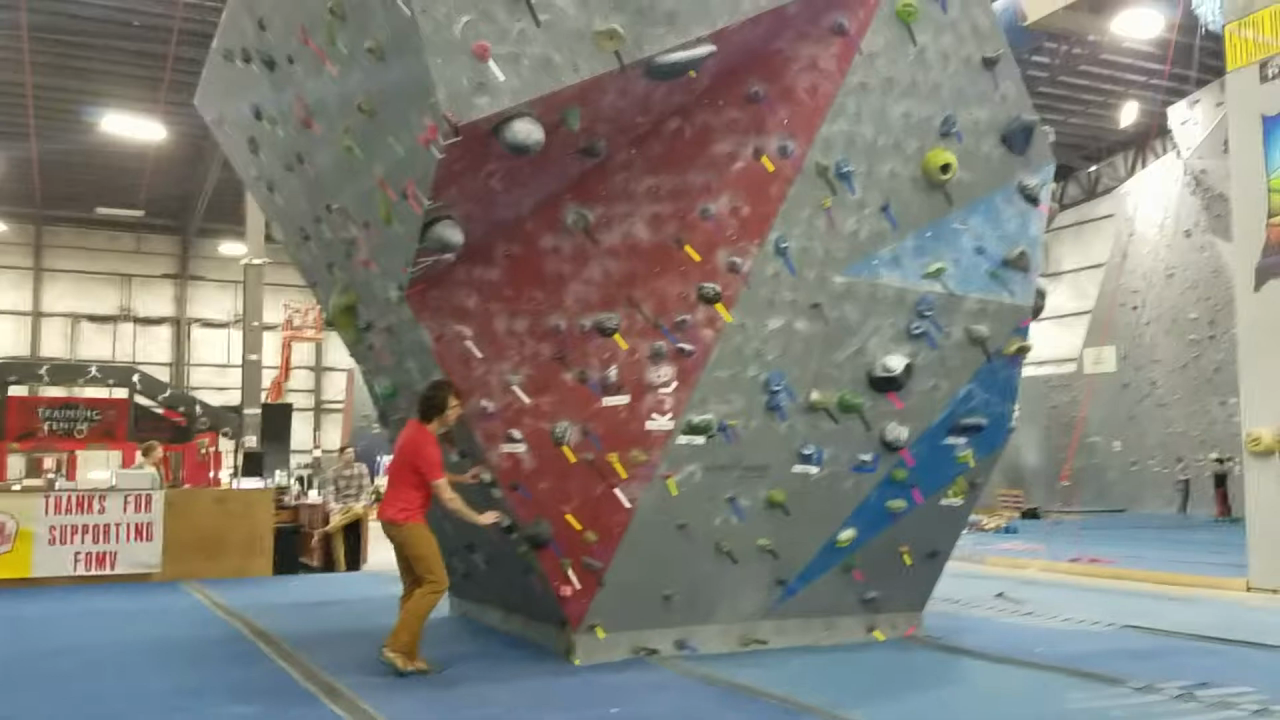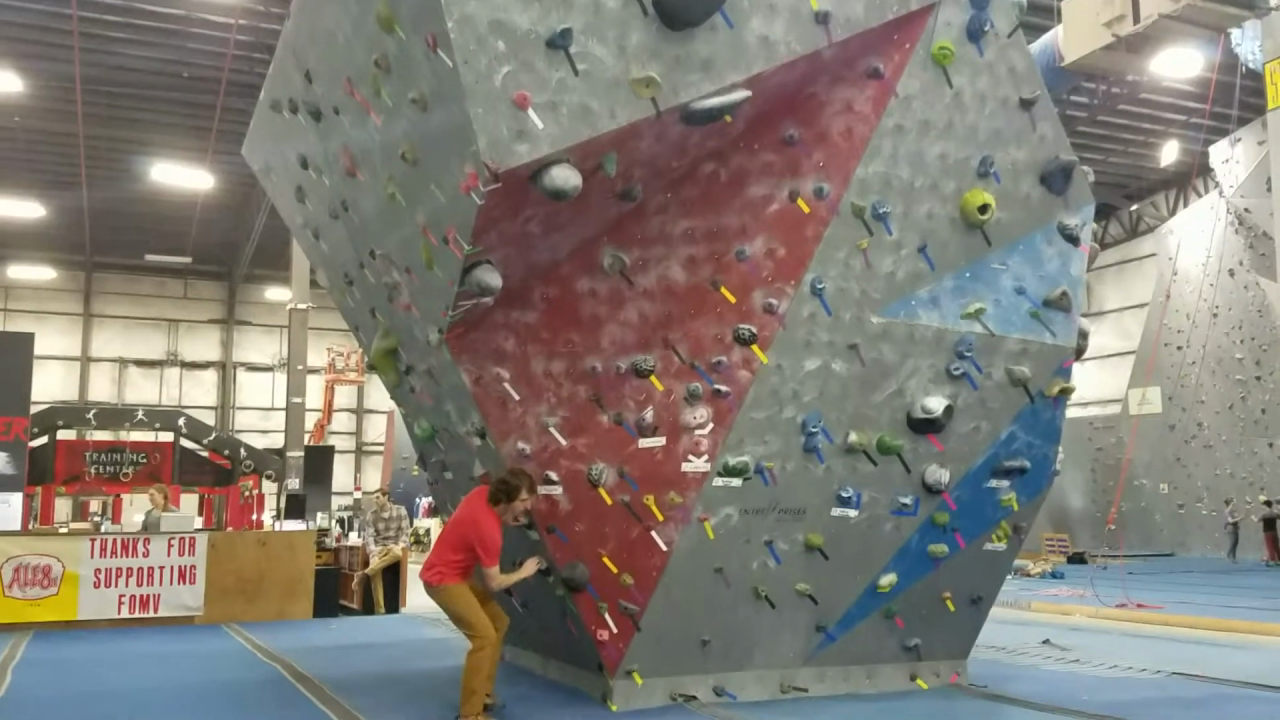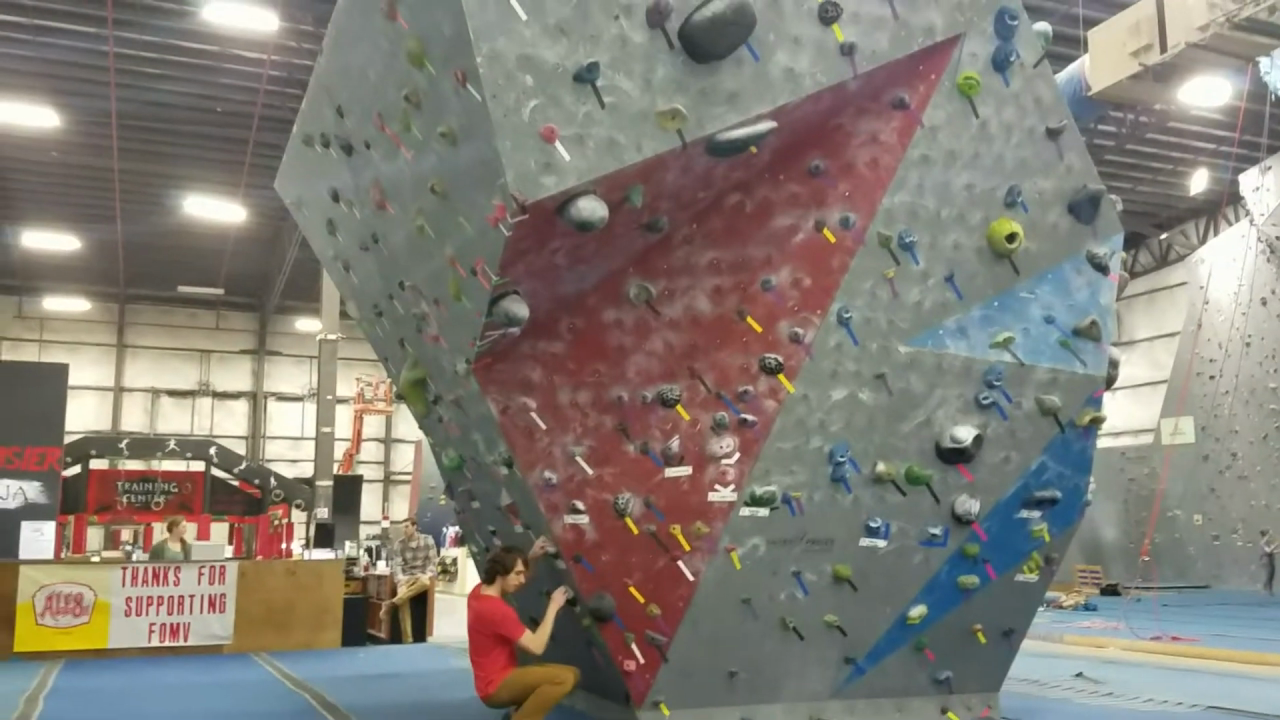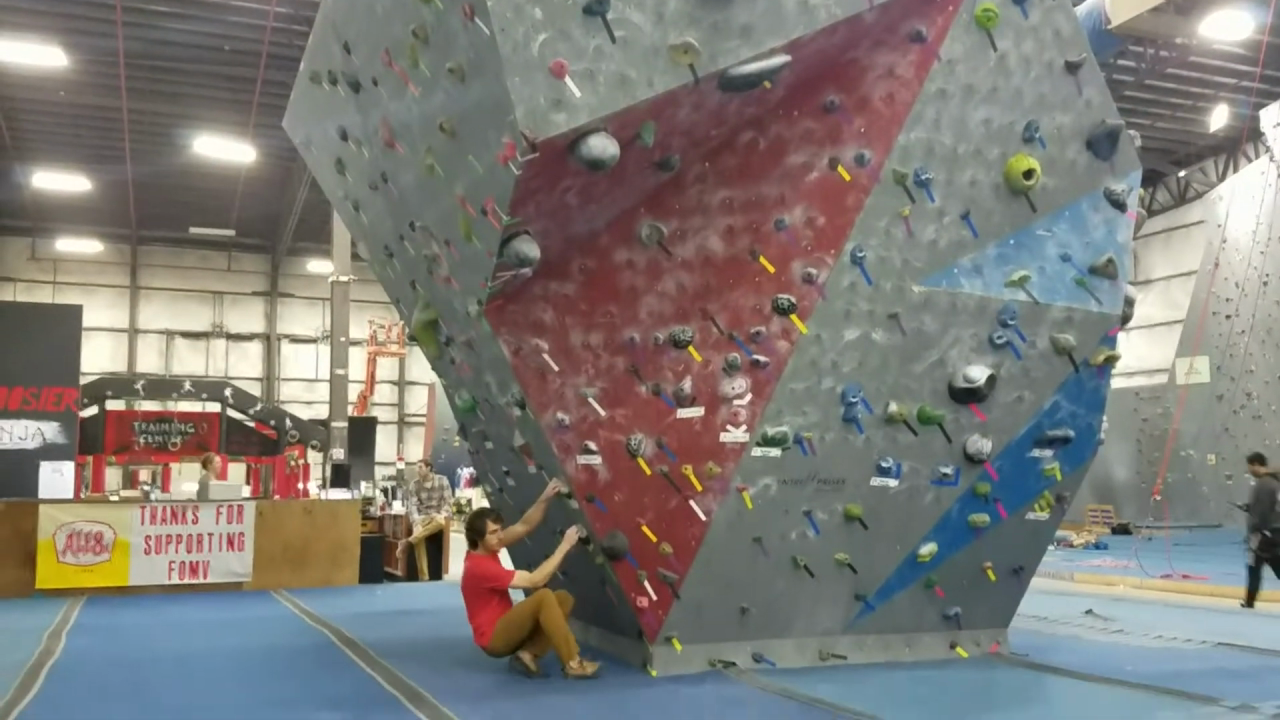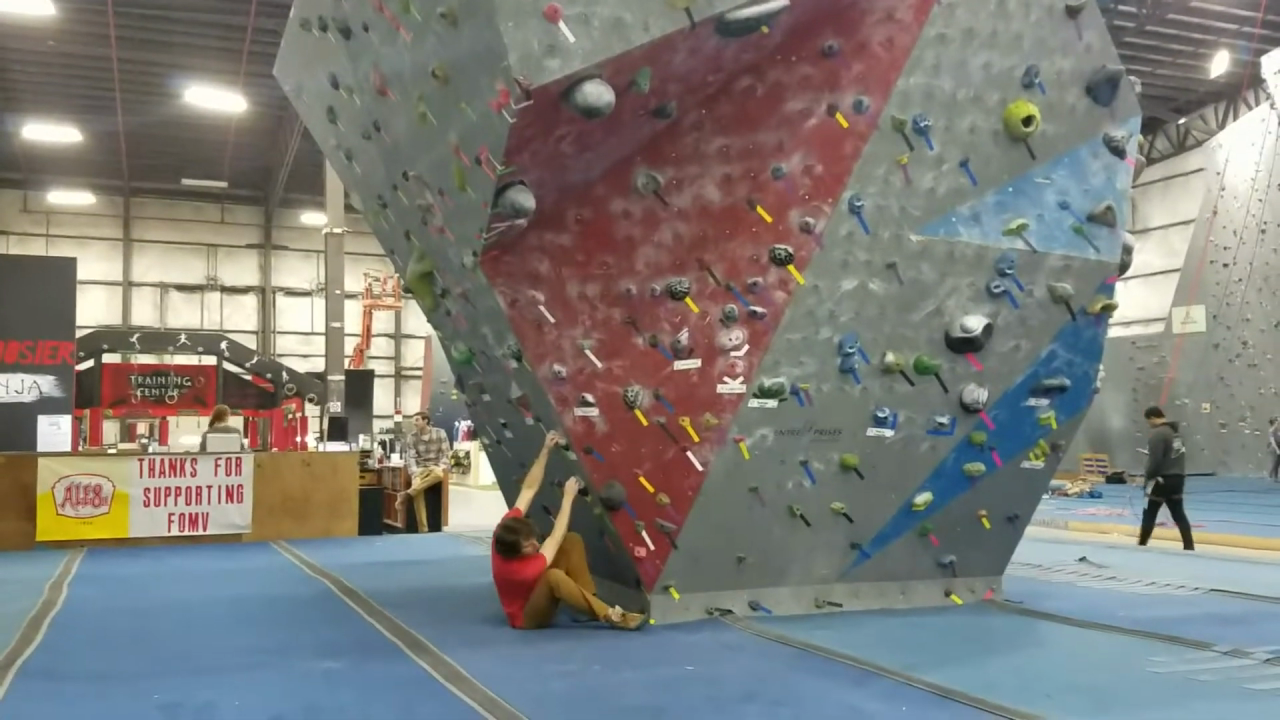
dt=1s
person 1, frame 1
left shoulder: (415, 429)
right shoulder: (425, 444)
right elbow: (447, 498)
left wrist: (460, 478)
right wrist: (479, 518)
left hip: (394, 517)
right hip: (407, 520)
left knee: (415, 586)
right knee: (436, 582)
left ankle: (407, 656)
right ankle: (395, 647)
person 1, frame 2
left shoulder: (482, 493)
right shoulder: (488, 529)
right elbow: (494, 583)
left wrist: (505, 519)
right wrist: (523, 572)
left hip: (456, 572)
right hip: (443, 579)
left knee: (499, 622)
right knee: (484, 636)
left ankle: (483, 693)
person 1, frame 3
left shoulder: (479, 592)
right shoulder: (497, 610)
left elbow: (514, 580)
right elbow: (536, 647)
left wrist: (532, 557)
right wrist: (553, 607)
left hip: (501, 677)
right hip: (496, 687)
left knee: (572, 674)
right knee: (564, 678)
person 1, frame 4
left shoulder: (485, 550)
right shoulder: (481, 567)
left elbow: (525, 526)
right elbow: (535, 580)
left wrist: (545, 499)
right wrist: (565, 545)
left hip: (504, 628)
right hip: (494, 638)
left knee: (564, 598)
right knee: (544, 596)
left ankle: (527, 654)
right ankle: (572, 663)
person 1, frame 5
left shoulder: (510, 528)
right shoulder: (521, 570)
left elbow: (528, 490)
right elbow: (556, 539)
left wrist: (546, 450)
right wrist: (568, 497)
left hip: (536, 592)
right hip: (528, 617)
left knee: (573, 540)
right knee: (554, 577)
left ankle: (589, 606)
right ankle: (611, 615)
